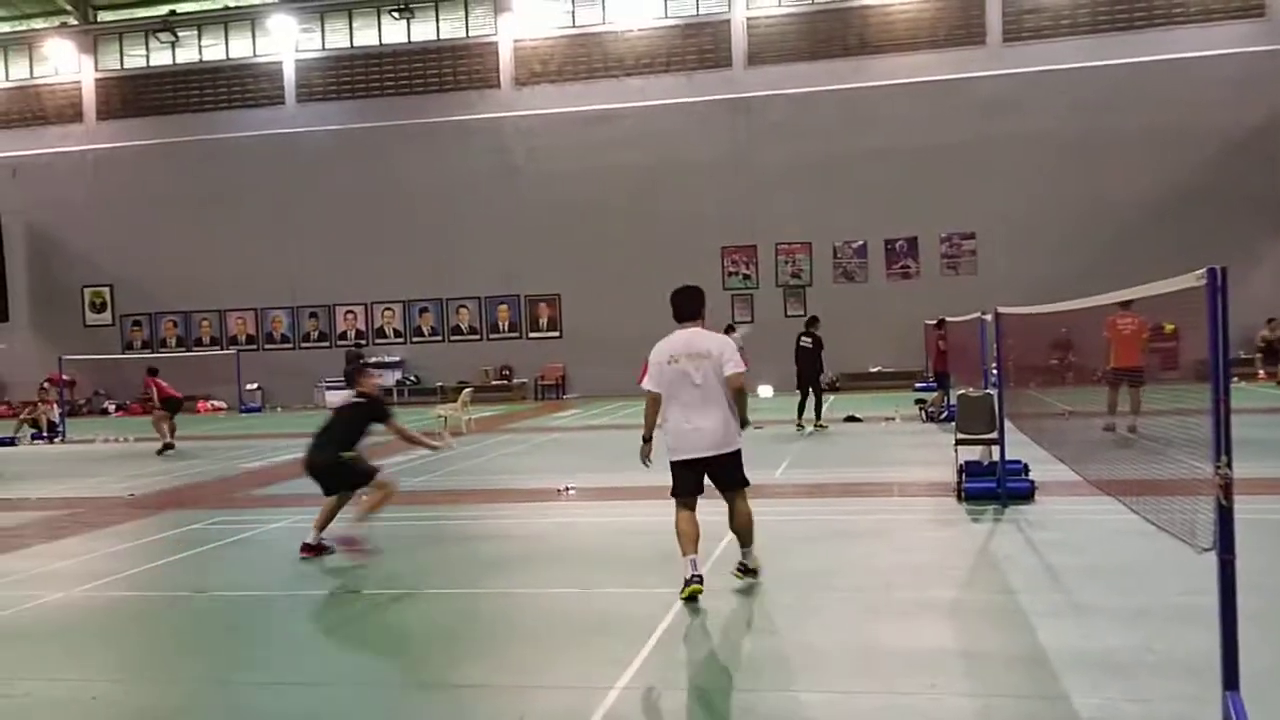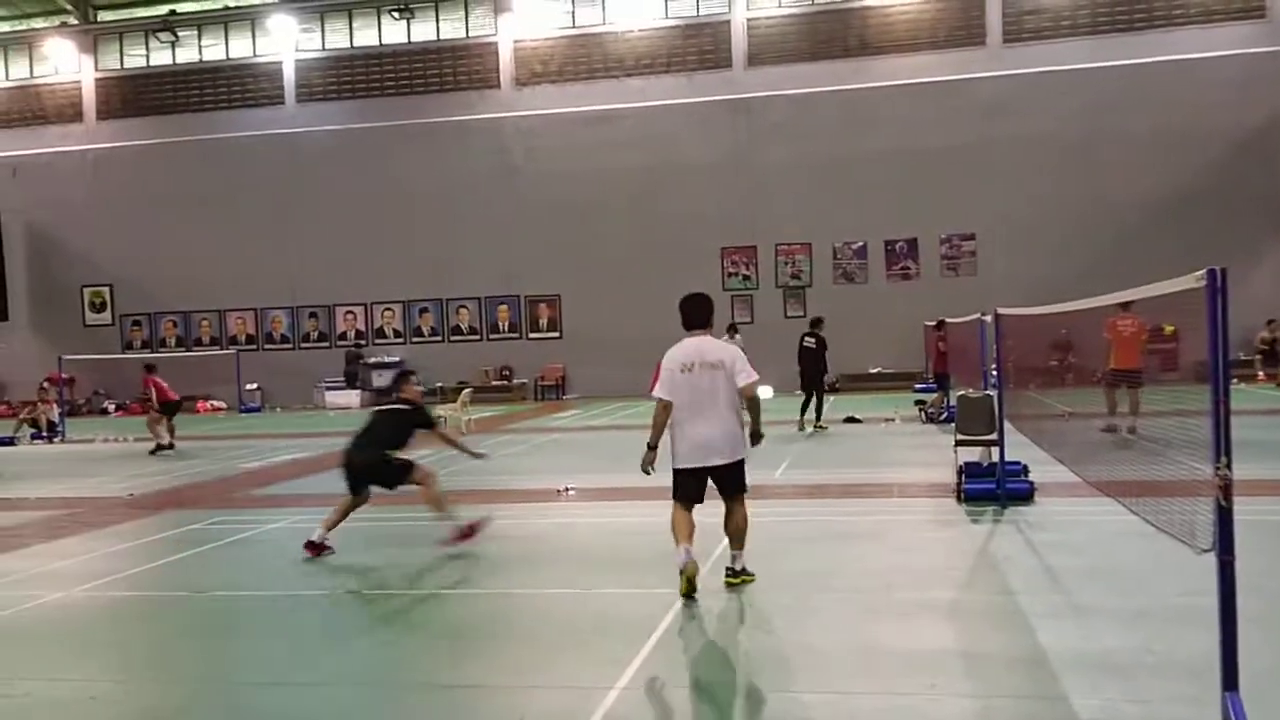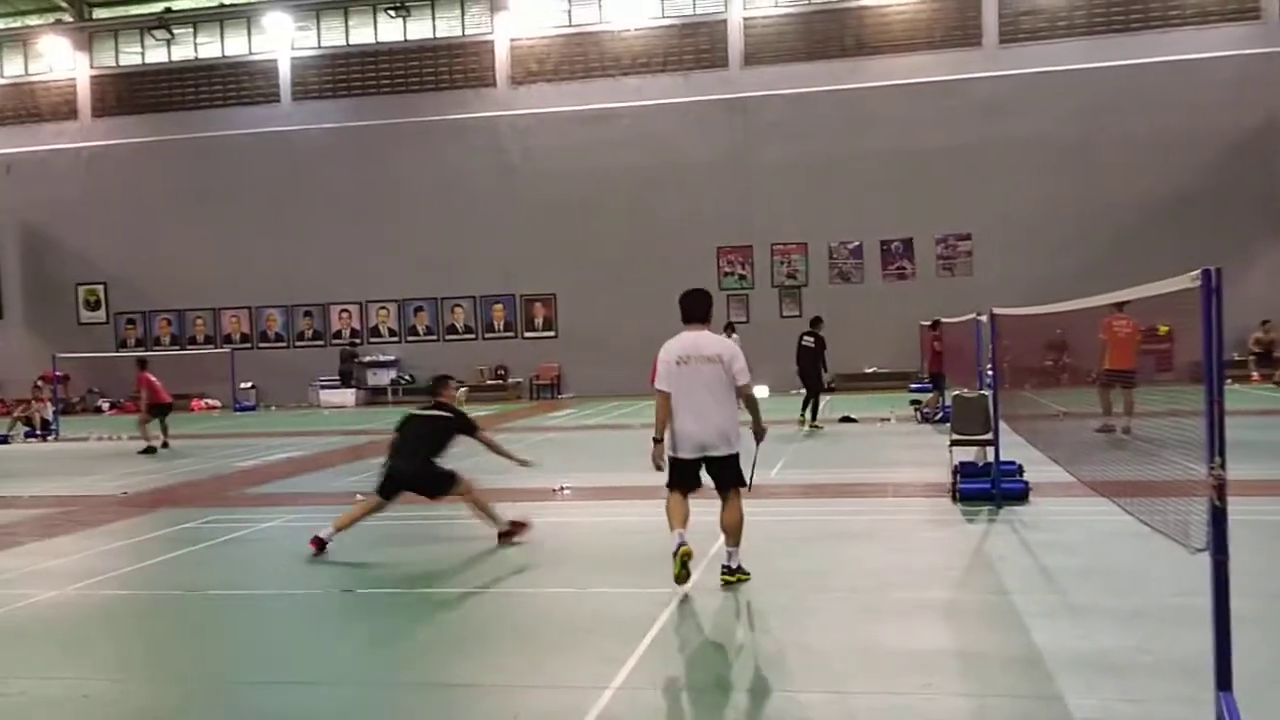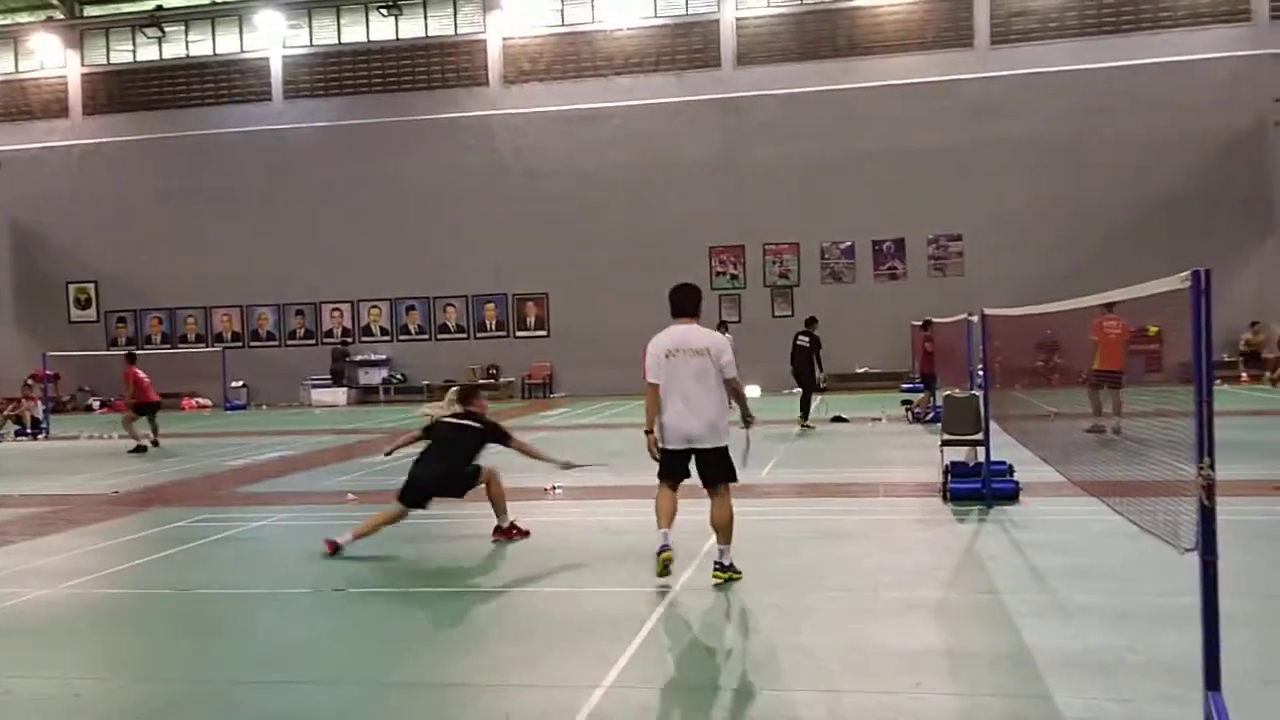
dt=0.1s
person 1, frame 1
left shoulder: (661, 349)
right shoulder: (720, 343)
left elbow: (653, 399)
right elbow: (737, 385)
left wrist: (647, 439)
right wrist: (742, 415)
left hip: (682, 443)
right hip: (722, 438)
left knee: (685, 507)
right knee: (737, 498)
left ankle: (692, 574)
right ankle: (747, 561)
person 1, frame 2
left shoulder: (671, 357)
right shoulder: (730, 352)
left elbow: (663, 407)
right elbow: (750, 394)
left wrist: (652, 447)
right wrist: (756, 426)
left hip: (686, 449)
right hip: (727, 446)
left knee: (682, 507)
right knee: (735, 502)
left ankle: (686, 558)
right ankle: (736, 567)
person 1, frame 3
left shoulder: (669, 350)
right shoulder: (727, 347)
left elbow: (663, 399)
right elbow: (746, 393)
left wrist: (658, 440)
right wrist: (758, 423)
left hip: (684, 439)
right hip: (722, 437)
left knee: (677, 493)
right knee: (730, 497)
left ankle: (680, 541)
right ankle: (731, 565)
person 1, frame 4
left shoulder: (657, 343)
right shoulder: (716, 340)
left elbow: (653, 391)
right elbow: (733, 385)
left wrist: (650, 431)
right wrist: (745, 411)
left hip: (672, 432)
right hip: (712, 431)
left knee: (667, 486)
right knee: (720, 493)
left ankle: (664, 544)
right ankle: (723, 562)
person 2, frame 1
left shoulder: (347, 406)
right shoulder: (371, 402)
right elbow: (400, 432)
right wrist: (432, 444)
left hip: (315, 459)
right hip: (332, 459)
left knee: (343, 495)
right knee: (387, 487)
left ankle: (311, 543)
right ankle: (353, 534)
person 2, frame 2
left shoulder: (381, 410)
right shoulder: (415, 409)
right elbow: (444, 437)
right wrist: (471, 451)
left hip: (353, 458)
right hip: (374, 460)
left knee: (357, 498)
right knee: (428, 477)
left ankle: (316, 541)
right ankle: (458, 528)
person 2, frame 3
left shoulder: (414, 414)
right shoulder: (455, 416)
left elbow: (395, 439)
right elbow: (486, 440)
left wrist: (394, 460)
right wrist: (515, 458)
left hip: (396, 467)
right hip: (419, 469)
left knee: (375, 503)
right knee: (467, 488)
left ankle: (322, 538)
right ankle: (504, 528)
person 2, frame 4
left shoulder: (442, 421)
right shoulder: (486, 426)
left elbow: (413, 436)
right elbow: (521, 447)
left wrist: (390, 449)
right wrist: (556, 461)
left hip: (420, 472)
right hip: (447, 475)
left knee: (397, 512)
right knee: (491, 475)
left ankle: (341, 541)
right ankle: (504, 527)
